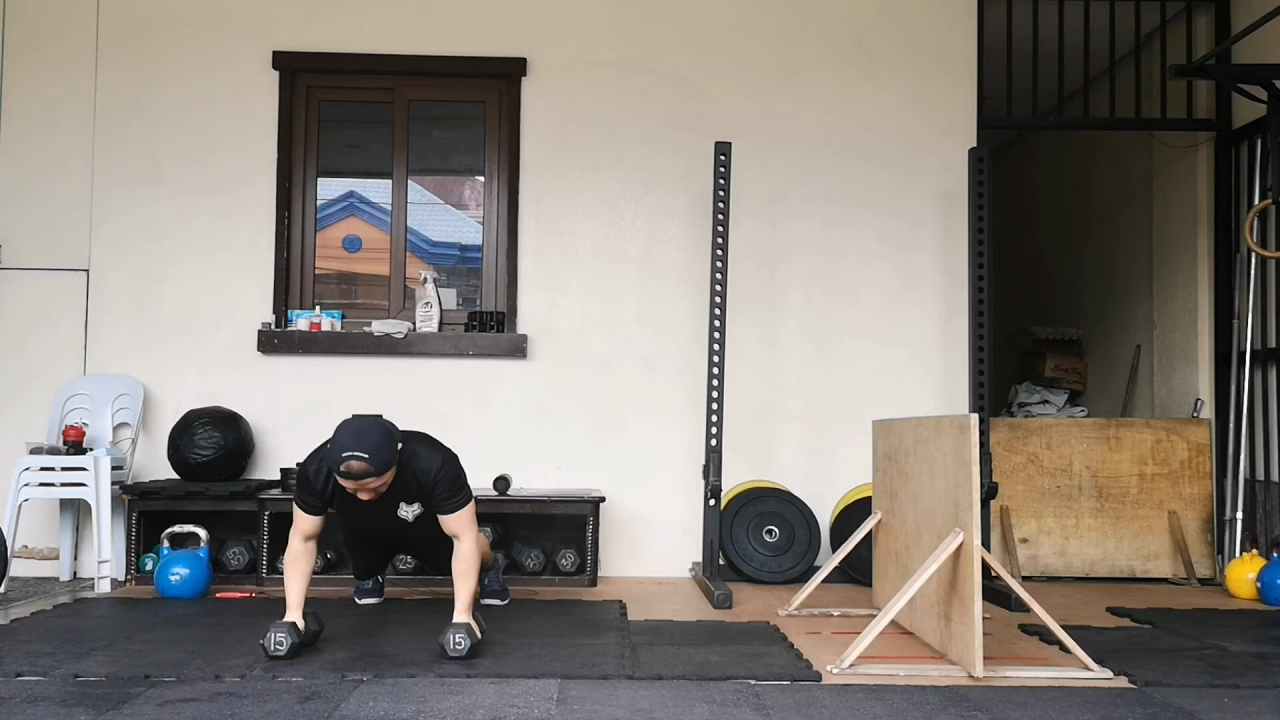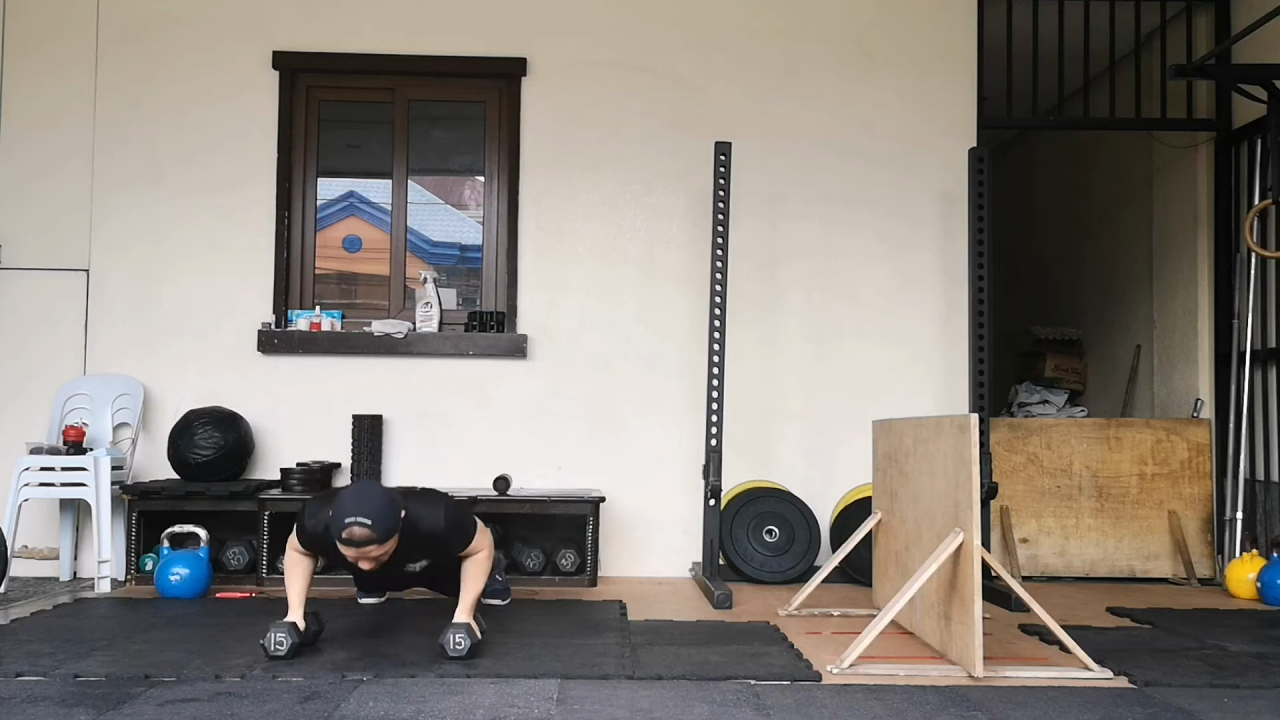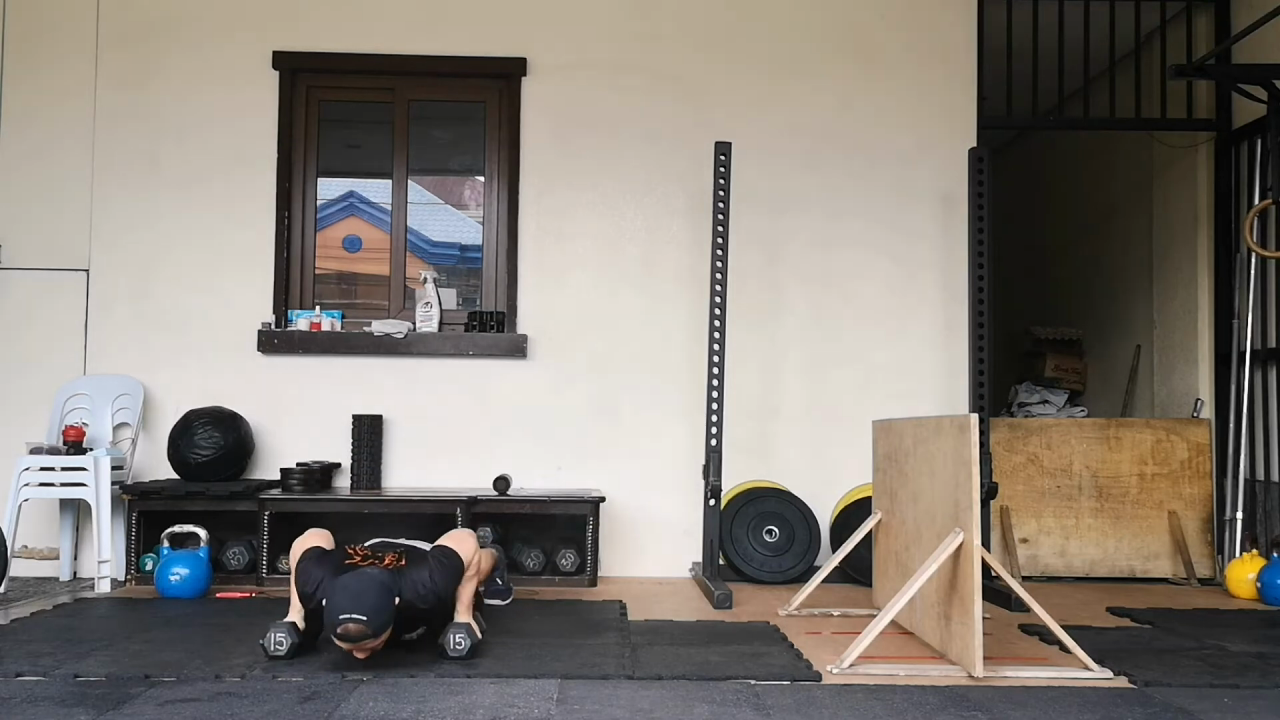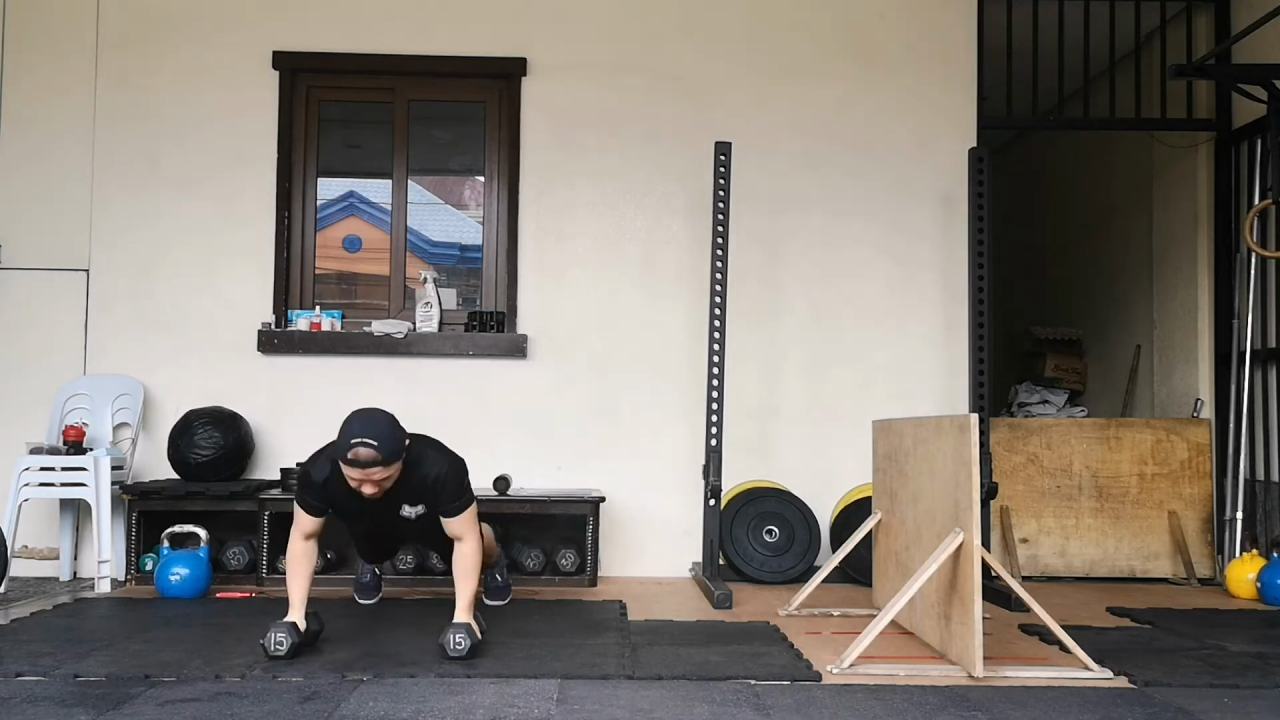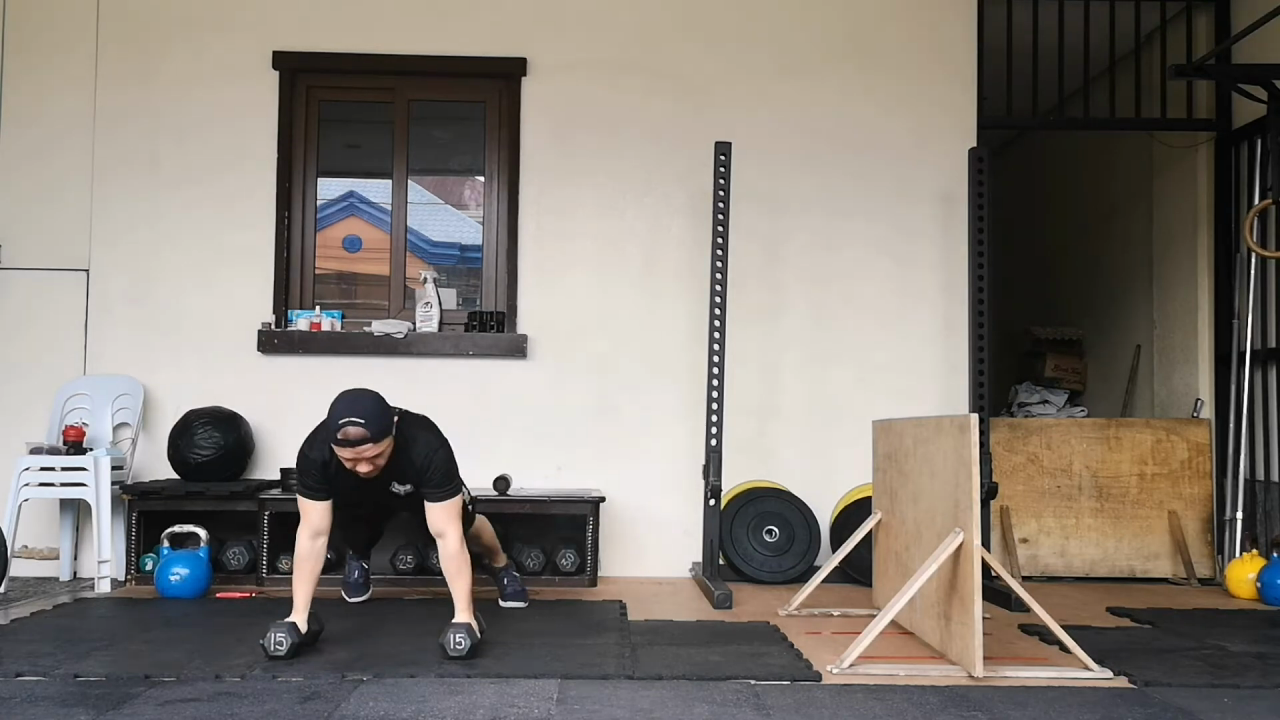
dt=0.4s
person 1, frame 1
left shoulder: (434, 464)
right shoulder: (316, 471)
left elbow: (464, 537)
right elbow: (303, 539)
left wrist: (463, 614)
right wrist: (293, 613)
left hip: (429, 530)
right hip: (365, 533)
left ankle: (488, 570)
right ankle: (372, 575)
person 1, frame 2
left shoulder: (437, 520)
right shoulder: (317, 521)
left elbow: (480, 549)
right elbow: (297, 550)
left wrist: (465, 612)
right wrist: (295, 610)
left hip: (435, 556)
left ankle: (490, 572)
person 1, frame 3
left shoulder: (428, 586)
right shoulder: (317, 587)
left elbow: (467, 541)
right elbow: (313, 537)
left wrist: (463, 615)
right wrist: (296, 614)
left ankle: (493, 560)
person 1, frame 4
left shoulder: (439, 467)
right shoulder: (319, 472)
left elbow: (465, 537)
right elbow: (304, 537)
left wrist: (464, 614)
right wrist: (296, 613)
left hip: (433, 517)
left ankle: (493, 566)
right ankle: (373, 565)
person 1, frame 5
left shoulder: (427, 446)
right shoulder: (315, 454)
left elbow: (447, 536)
right elbow: (313, 534)
left wrist: (464, 615)
right wrist: (299, 616)
left hip: (421, 487)
left ankle: (500, 566)
right ankle: (359, 558)
